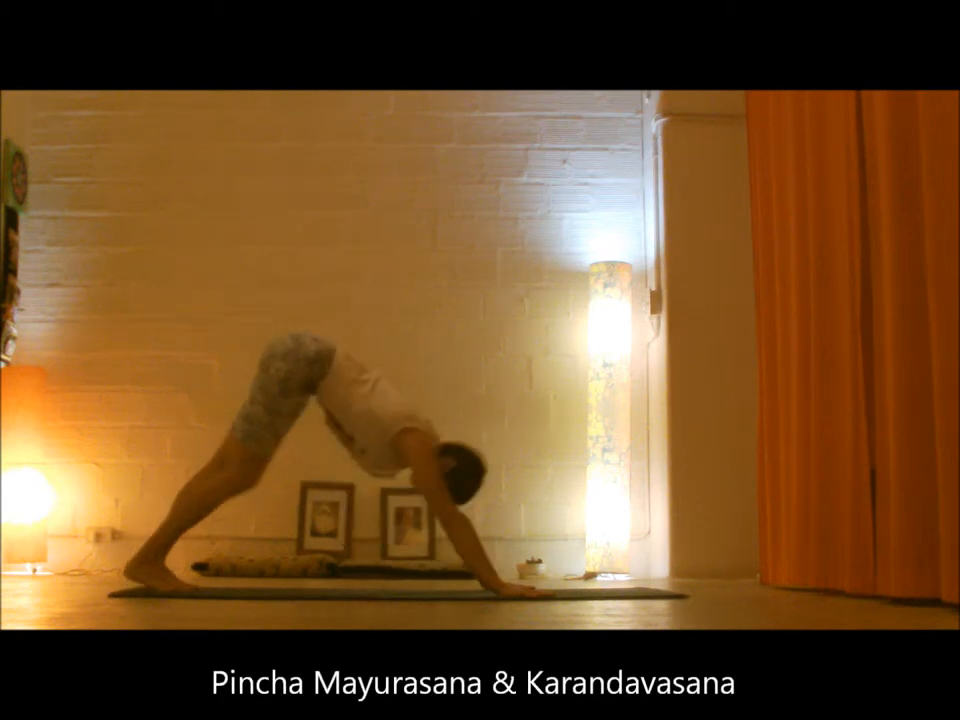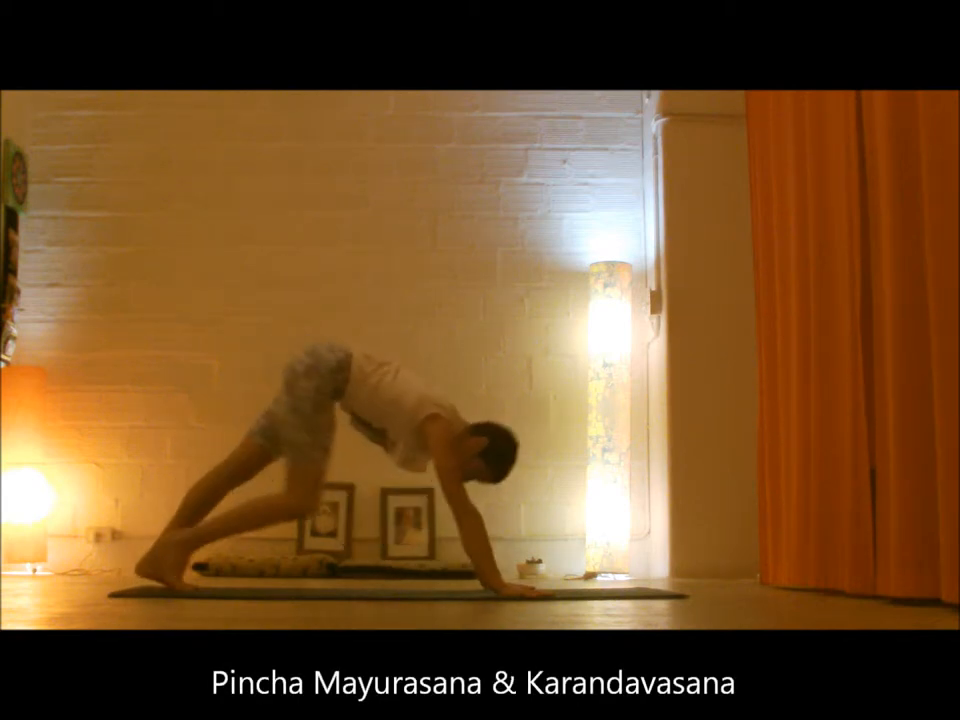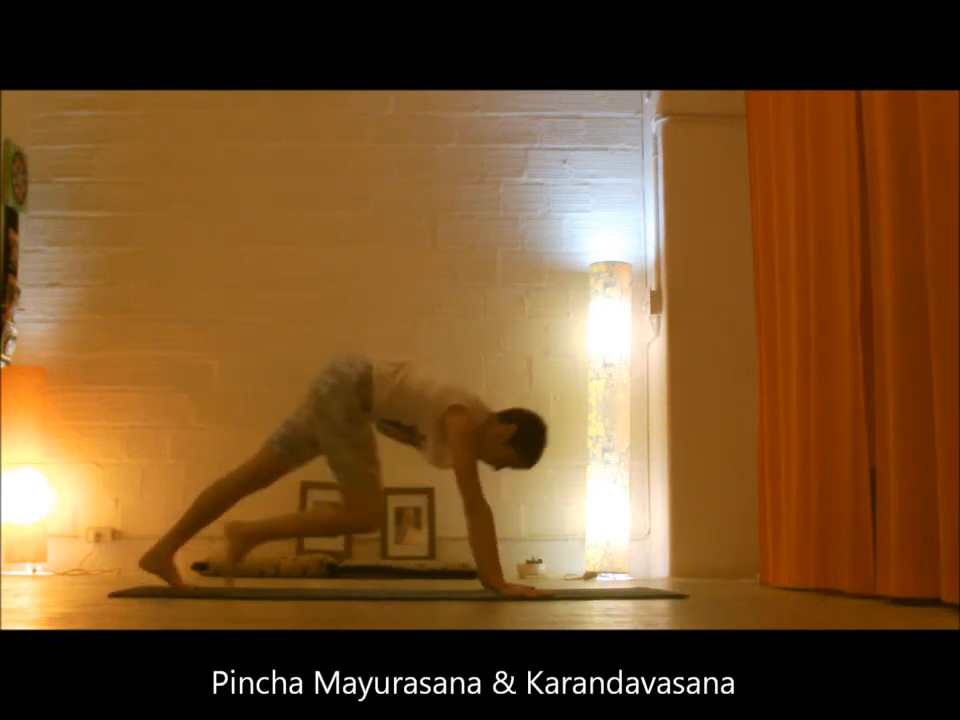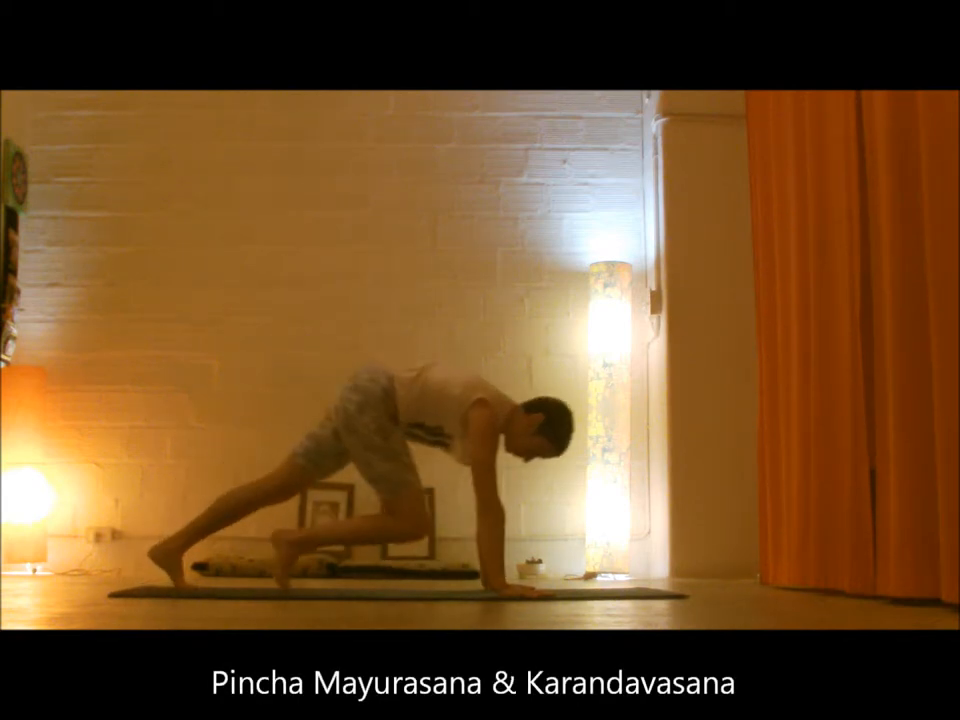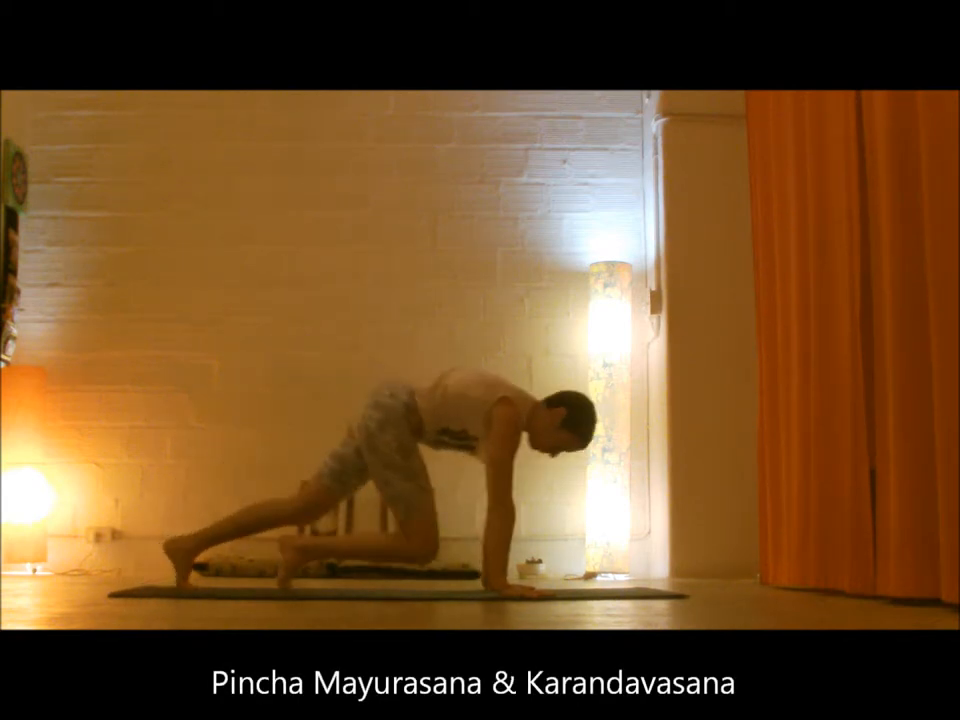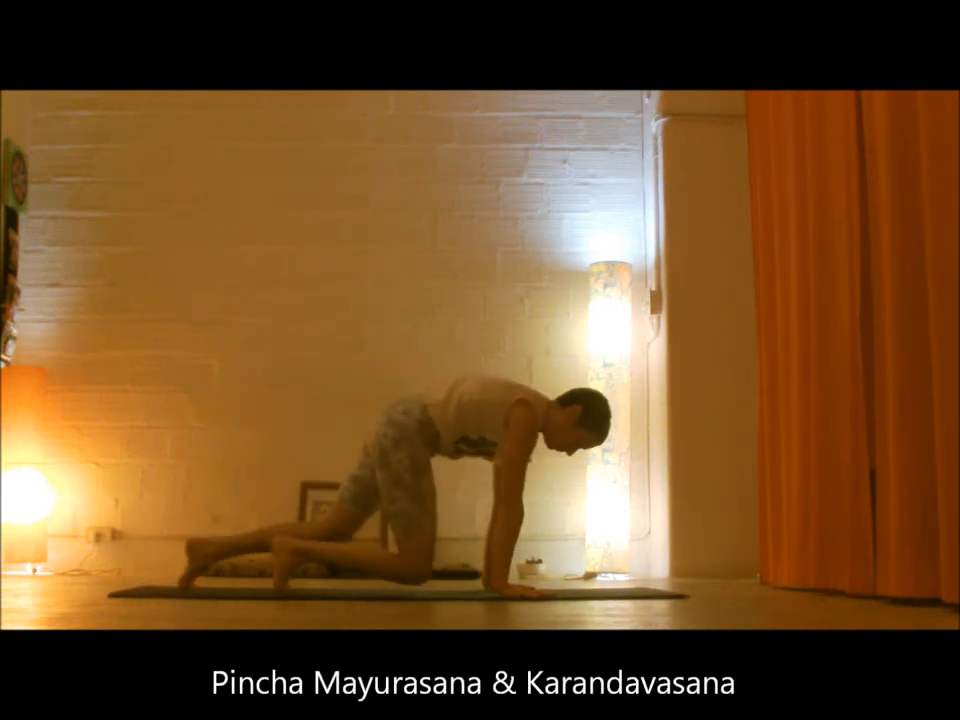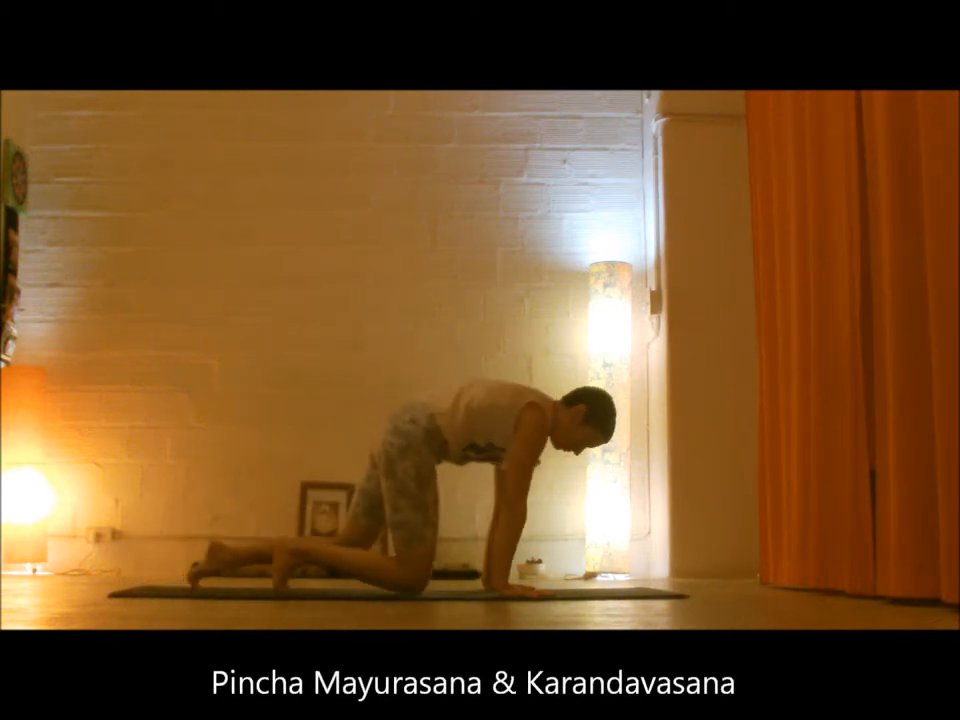
dt=0.2s
person 1, frame 1
left shoulder: (422, 444)
right shoulder: (418, 444)
left elbow: (450, 519)
right elbow: (450, 518)
left wrist: (485, 577)
right wrist: (496, 584)
left hip: (303, 365)
right hip: (299, 359)
left knee: (227, 467)
right knee: (239, 475)
left ankle: (153, 562)
right ankle: (146, 558)
person 1, frame 2
left shoulder: (450, 434)
right shoulder: (442, 431)
left elbow: (464, 512)
right elbow: (463, 511)
left wrist: (487, 575)
right wrist: (497, 582)
left hip: (323, 373)
right hip: (321, 370)
left knee: (237, 468)
right knee: (303, 501)
left ankle: (158, 558)
right ankle: (177, 543)
person 1, frame 3
left shoulder: (474, 423)
right shoulder: (465, 422)
left elbow: (475, 508)
right elbow: (475, 507)
left wrist: (490, 576)
right wrist: (497, 582)
left hip: (343, 389)
right hip: (346, 387)
left knee: (253, 475)
right knee: (368, 516)
left ankle: (163, 552)
right ankle: (251, 533)
person 1, frame 4
left shoulder: (496, 416)
right shoulder: (487, 415)
left elbow: (486, 506)
right elbow: (489, 505)
left wrist: (491, 576)
right wrist: (497, 581)
left hip: (365, 401)
right hip: (370, 401)
left knee: (275, 486)
right knee: (412, 524)
left ankle: (172, 548)
right ankle: (298, 541)
person 1, frame 5
left shoulder: (508, 414)
right shoulder: (510, 413)
left elbow: (497, 504)
right elbow: (501, 504)
left wrist: (490, 575)
right wrist: (498, 581)
left hip: (386, 416)
right hip: (392, 418)
left knee: (302, 505)
right knee: (421, 546)
left ankle: (189, 545)
right ankle: (303, 547)
person 1, frame 6
left shoulder: (514, 420)
right shoulder: (529, 415)
left elbow: (502, 505)
right elbow: (511, 505)
left wrist: (490, 576)
right wrist: (501, 581)
left hip: (401, 427)
right hip: (408, 434)
left knee: (329, 531)
right knee: (415, 567)
left ankle: (211, 550)
right ankle: (296, 550)
person 1, frame 7
left shoulder: (519, 420)
right shoulder: (538, 417)
left elbow: (503, 507)
right elbow: (514, 507)
left wrist: (490, 576)
right wrist: (500, 582)
left hip: (406, 433)
right hip: (415, 444)
left knee: (348, 548)
right knee: (411, 578)
left ankle: (232, 556)
right ankle: (295, 549)
